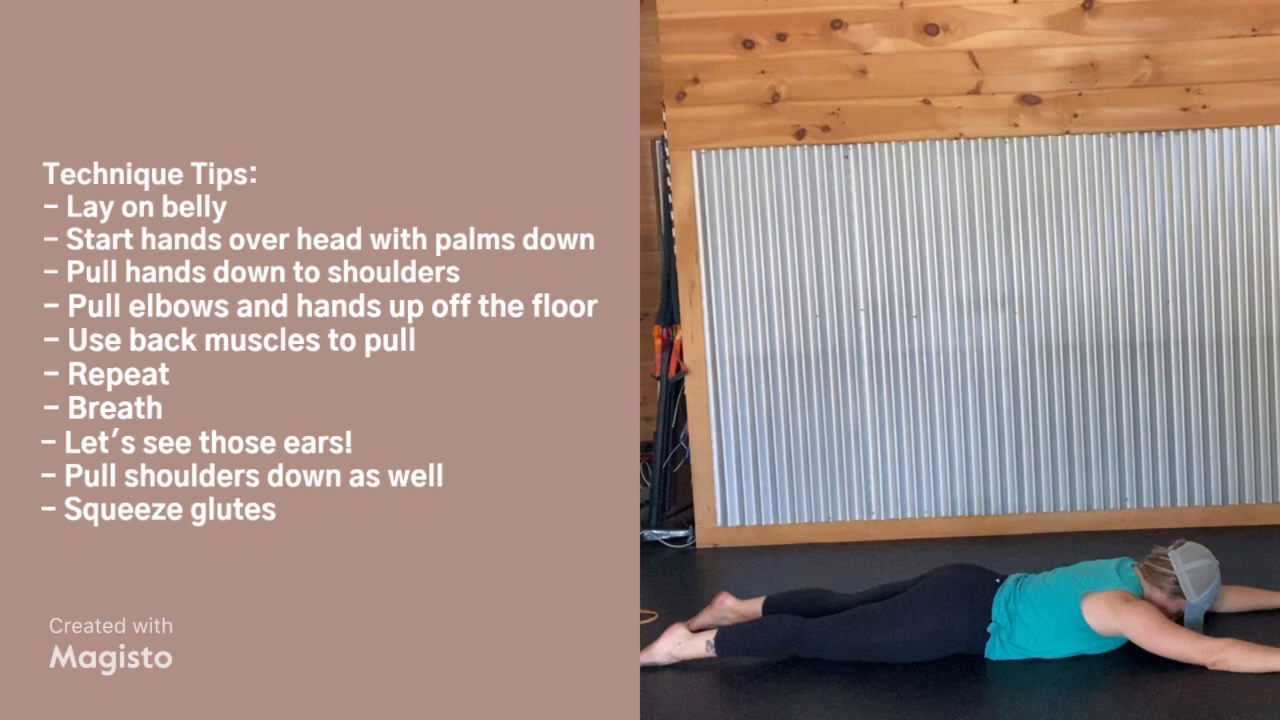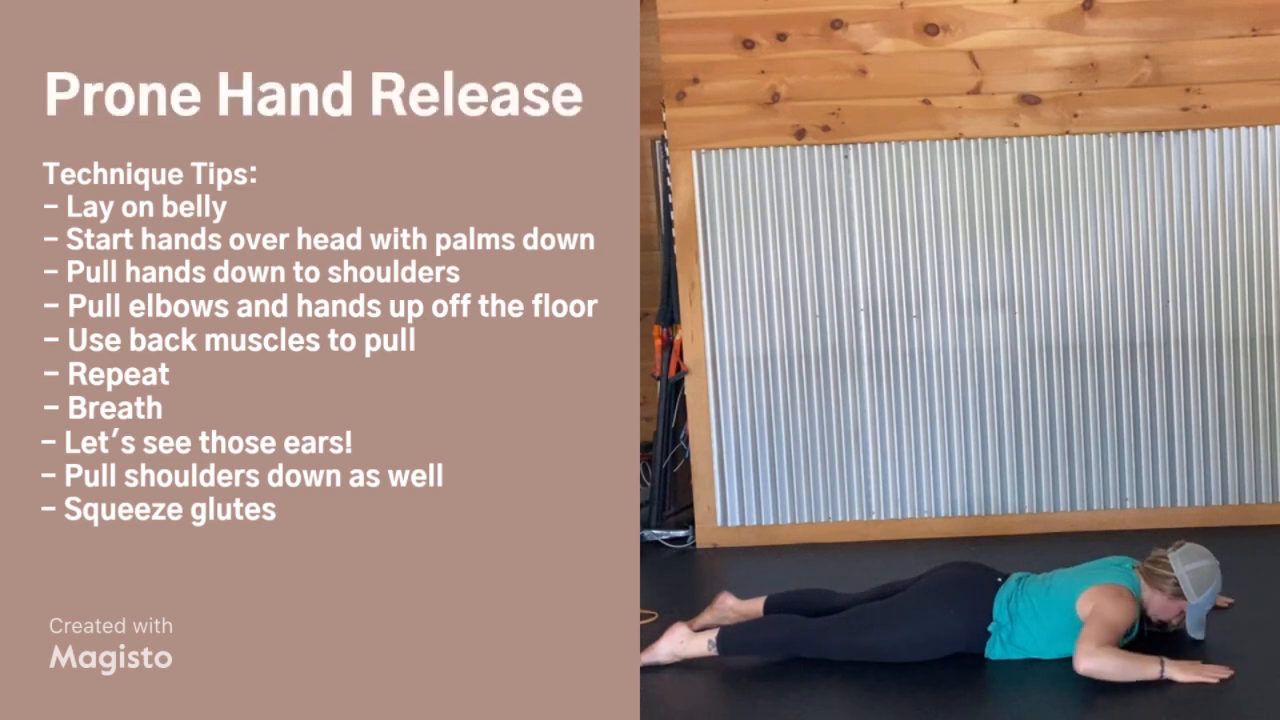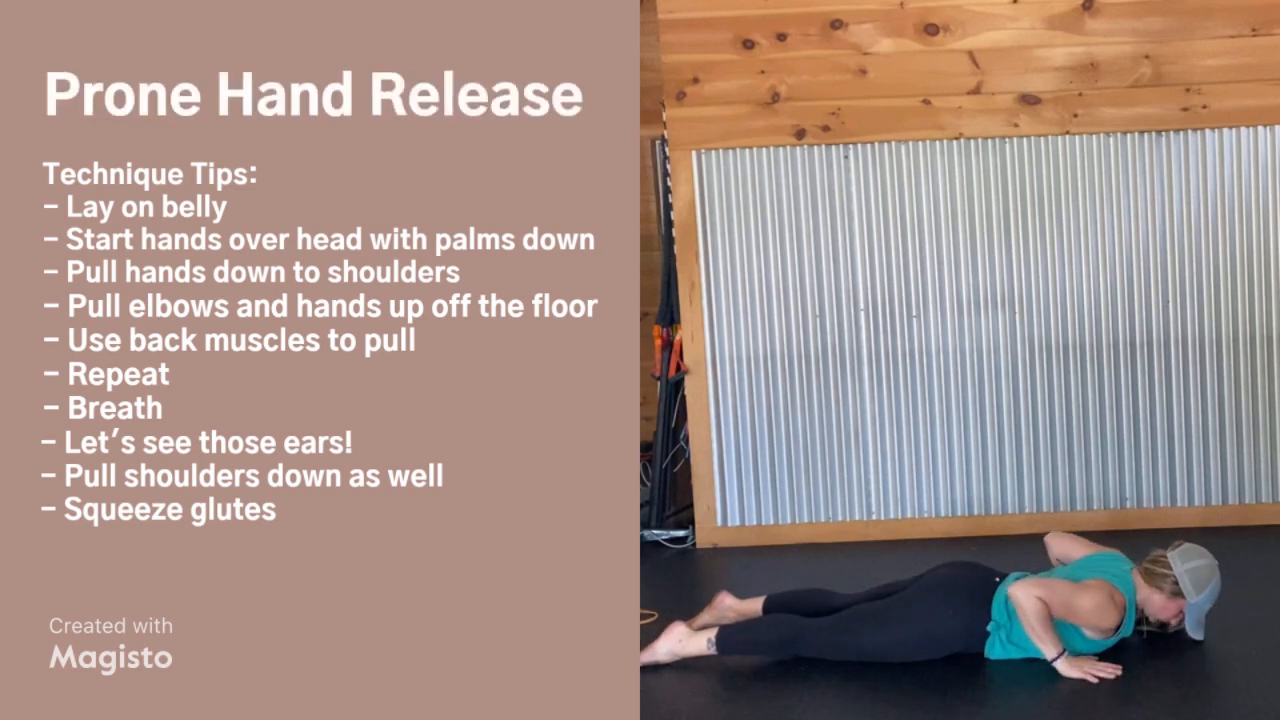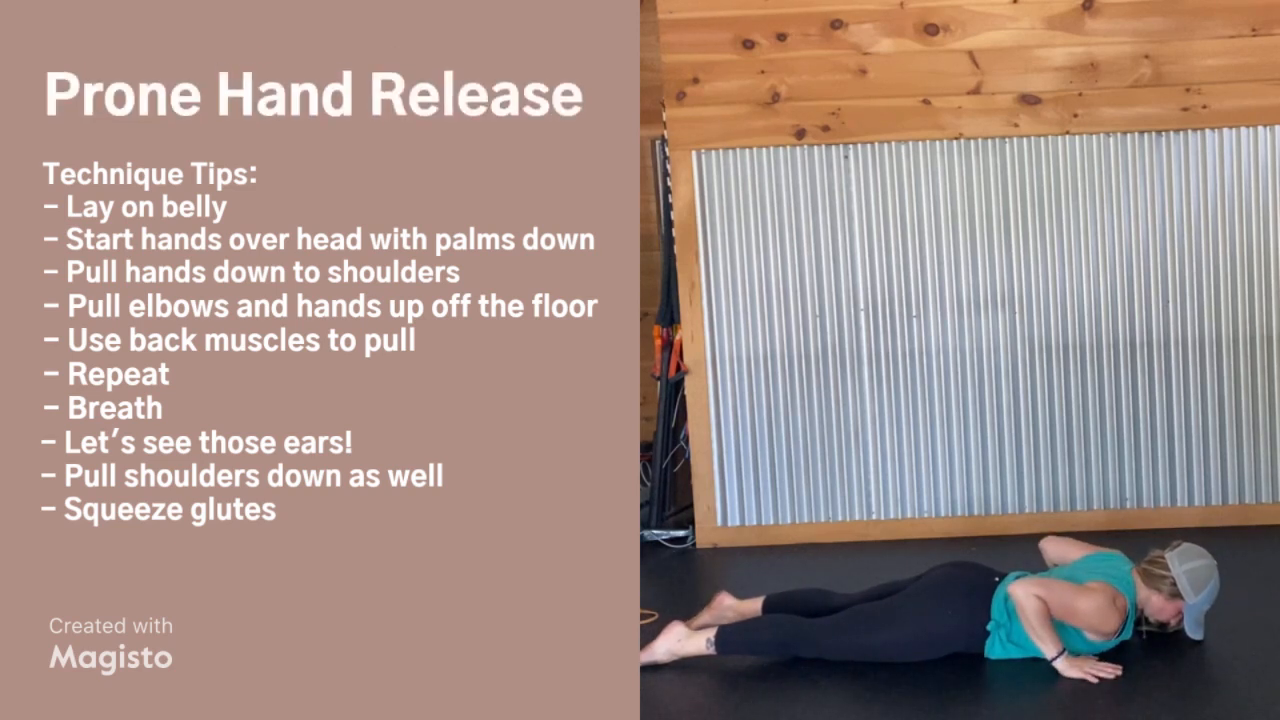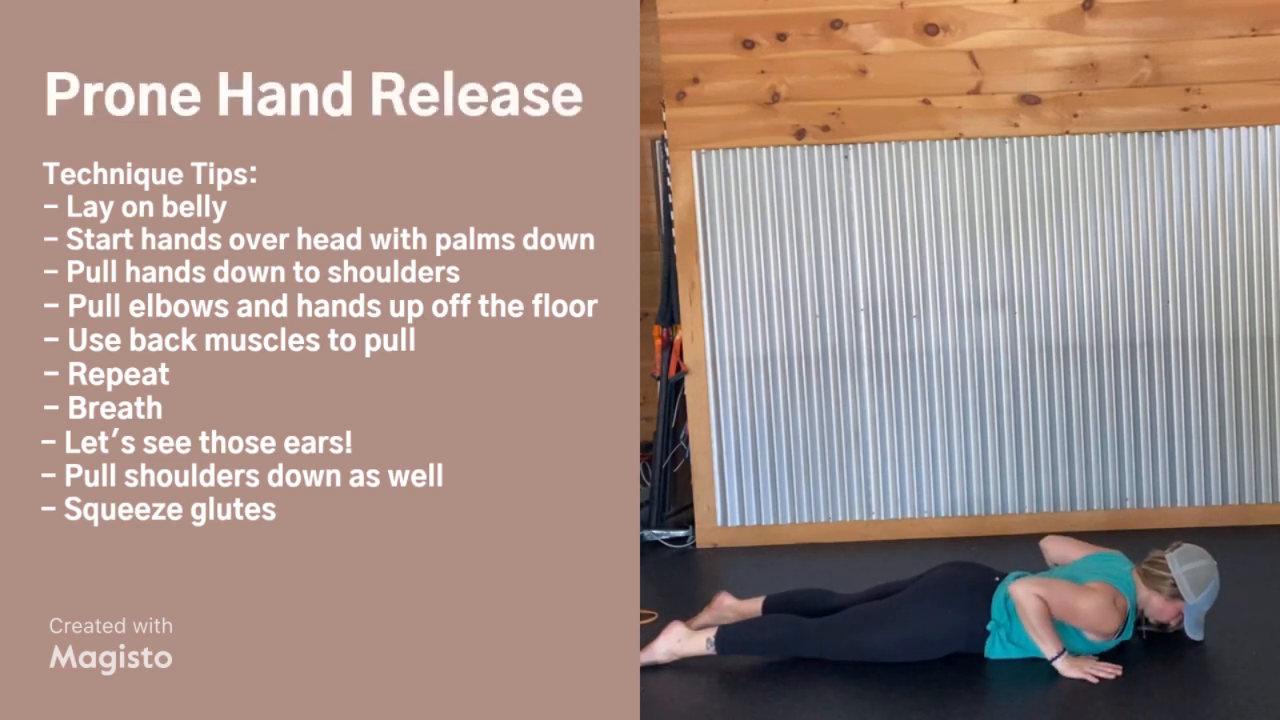
dt=1s
person 1, frame 1
left shoulder: (1137, 572)
right shoulder: (1126, 607)
left elbow: (1210, 598)
right elbow: (1213, 653)
left hip: (970, 591)
right hip: (962, 620)
left knee: (841, 607)
right knee: (818, 639)
left ankle: (736, 607)
right ankle: (688, 643)
person 1, frame 2
left shoulder: (1130, 567)
right shoulder: (1120, 603)
right elbow: (1088, 660)
left wrist: (1196, 594)
right wrist: (1164, 668)
left hip: (972, 587)
right hip: (961, 617)
left knee: (843, 606)
right knee: (820, 638)
left ankle: (737, 606)
right ankle: (689, 642)
person 1, frame 3
left shoulder: (1116, 562)
right shoulder: (1109, 609)
left elbow: (1055, 538)
right elbow: (1025, 593)
right wrist: (1062, 660)
left hip: (965, 586)
right hip: (957, 619)
left knee: (840, 606)
right knee: (816, 640)
left ankle: (736, 606)
right ankle: (688, 641)
person 1, frame 4
left shoulder: (1115, 562)
right shoulder: (1110, 612)
left elbow: (1049, 543)
right elbow: (1024, 589)
right wrist: (1062, 659)
left hip: (965, 586)
right hip: (957, 618)
left knee: (840, 606)
right knee: (817, 638)
left ankle: (735, 605)
right ankle: (687, 640)
person 1, frame 5
left shoulder: (1115, 563)
right shoulder: (1110, 612)
left elbow: (1049, 542)
right elbow: (1025, 589)
right wrist: (1062, 659)
left hip: (965, 586)
right hip: (958, 618)
left knee: (841, 606)
right knee: (820, 638)
left ankle: (736, 606)
right ankle: (688, 640)
